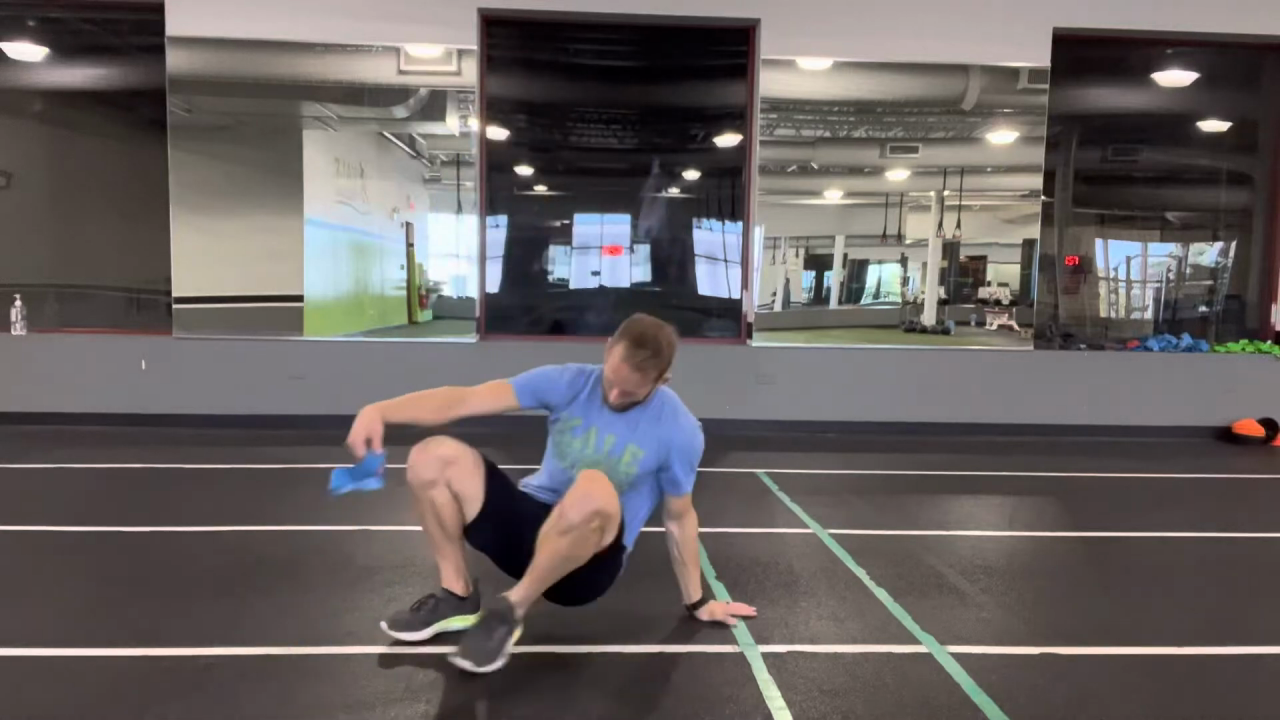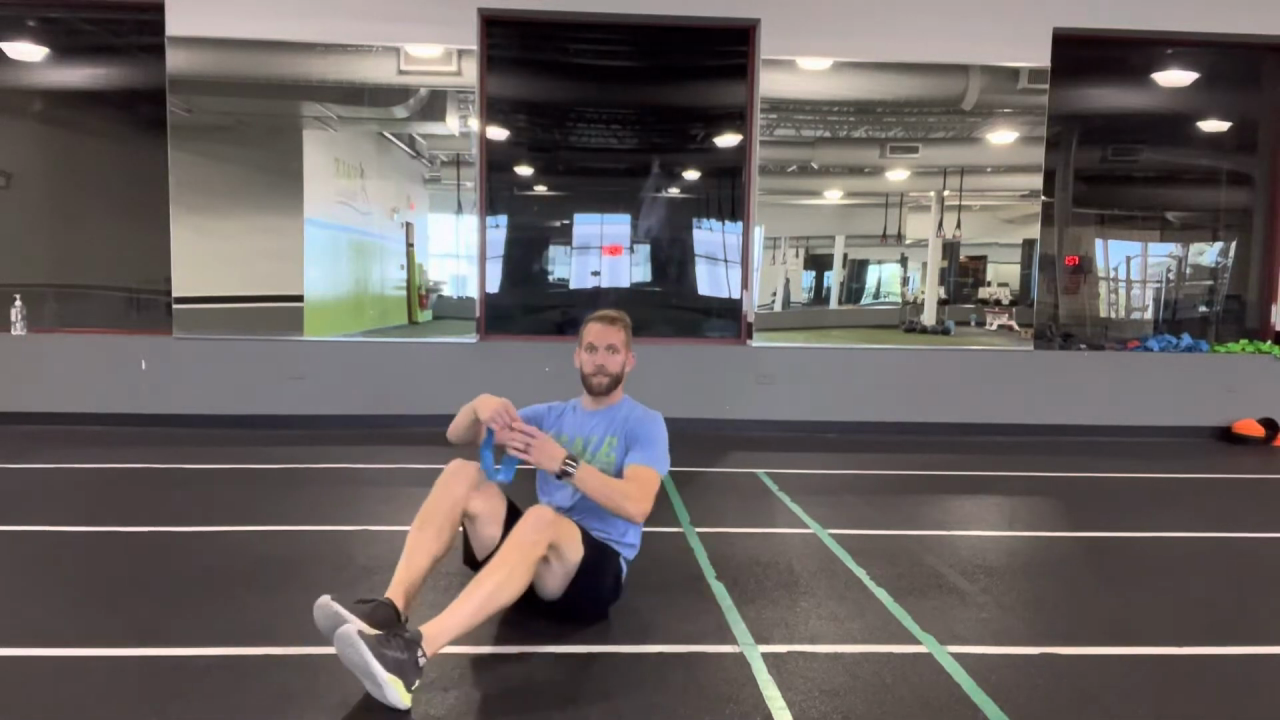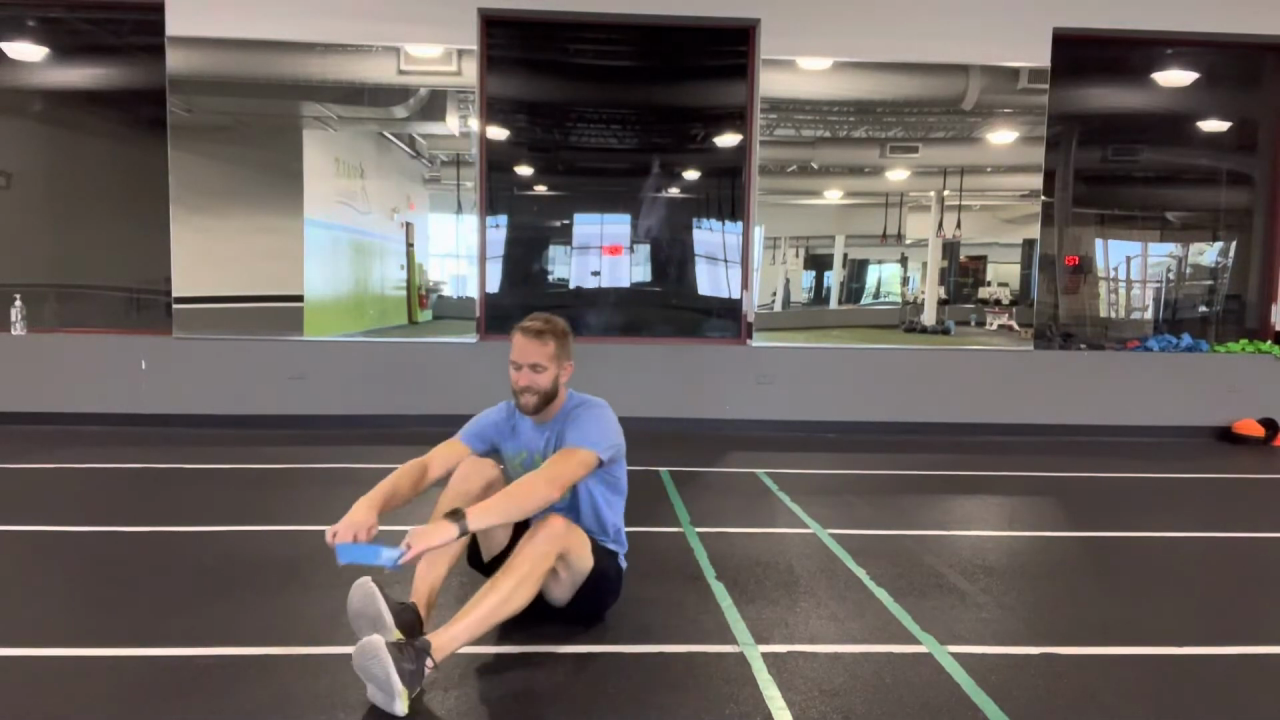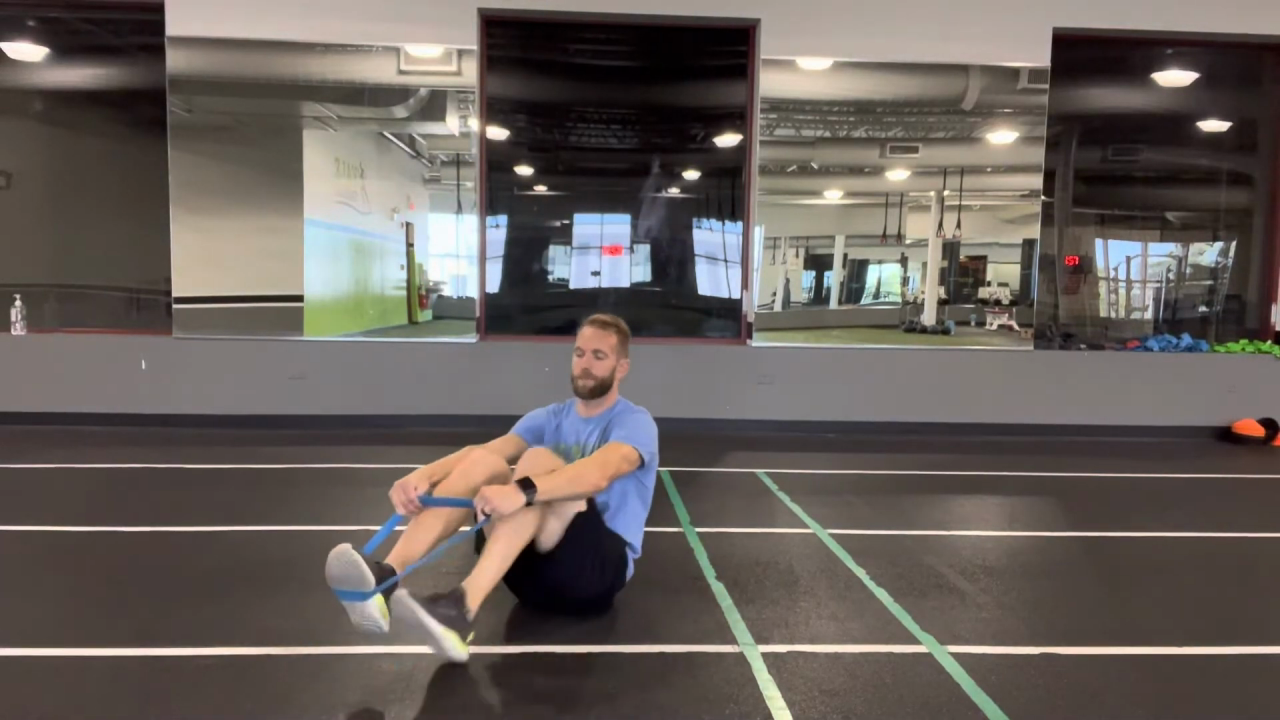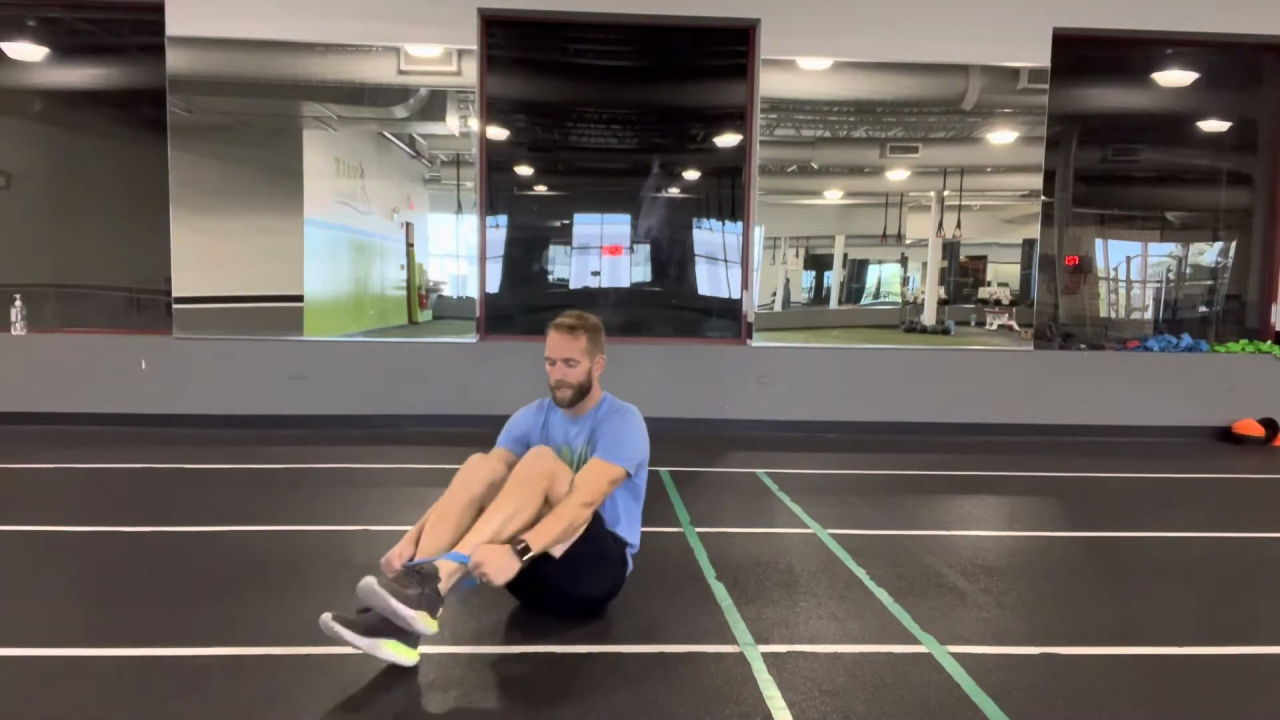
dt=1s
person 1, frame 1
left shoulder: (679, 433)
right shoulder: (569, 382)
left elbow: (679, 518)
right elbow: (463, 400)
left wrist: (697, 602)
right wrist: (380, 410)
left hip: (592, 555)
right hip: (529, 519)
left knee: (593, 489)
right knee: (431, 457)
left ankle: (511, 608)
right ankle: (457, 593)
person 1, frame 2
left shoulder: (645, 424)
right shoulder: (551, 416)
left elbow: (636, 506)
right elbow: (459, 435)
left wrist: (564, 464)
right wrist: (479, 406)
left hip: (597, 568)
right hip: (532, 557)
left knee: (541, 519)
right knee: (463, 474)
left ankle: (414, 651)
right ankle: (389, 610)
person 1, frame 3
left shoulder: (593, 418)
right shoulder: (502, 418)
left elbow: (550, 485)
right elbow: (429, 466)
left wrist: (456, 524)
right wrist: (371, 501)
left hip: (589, 571)
right hip: (526, 555)
left knee: (554, 528)
right knee: (476, 468)
left ankle: (423, 656)
right ankle: (414, 614)
person 1, frame 4
left shoulder: (636, 423)
right shoulder: (548, 418)
left elbow: (597, 474)
right elbow: (488, 451)
left wrist: (521, 492)
right wrist: (425, 475)
left hip: (595, 565)
right hip: (535, 560)
left knee: (539, 460)
right knee: (481, 462)
left ankle: (460, 608)
right ankle: (386, 576)
person 1, frame 5
left shoulder: (622, 422)
right shoulder: (532, 417)
left elbow: (584, 503)
right elbow: (466, 487)
left wrist: (518, 553)
right wrist: (413, 538)
left hip: (596, 566)
right hip: (538, 564)
left knee: (540, 458)
right knee: (480, 467)
left ankle: (432, 587)
